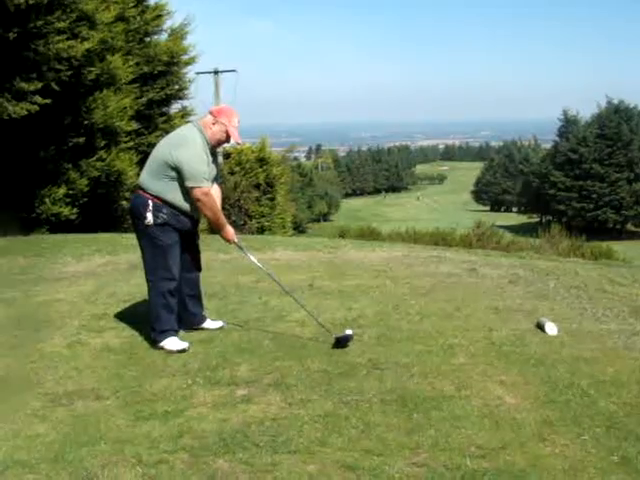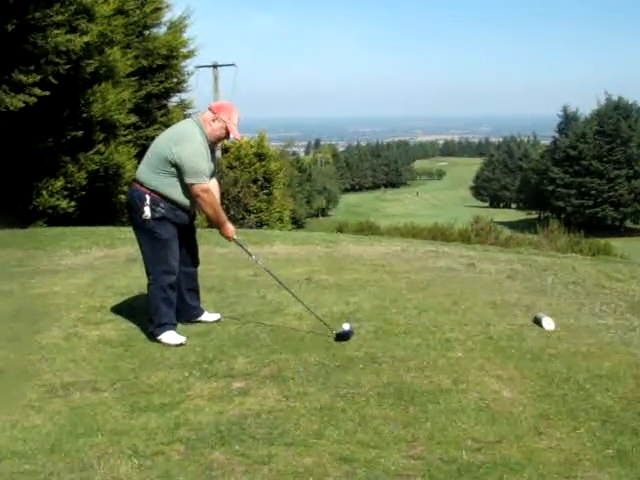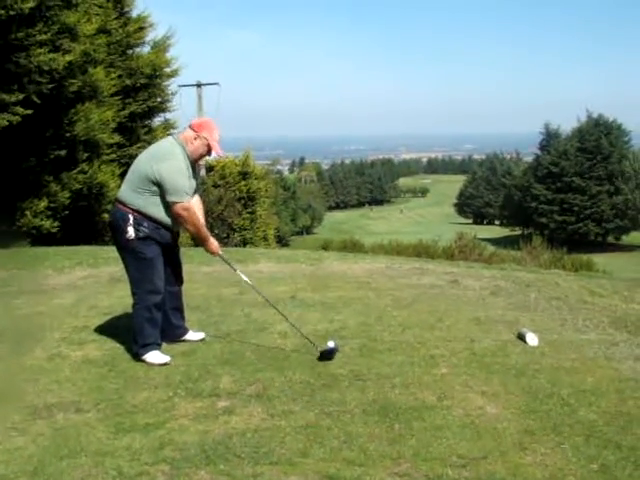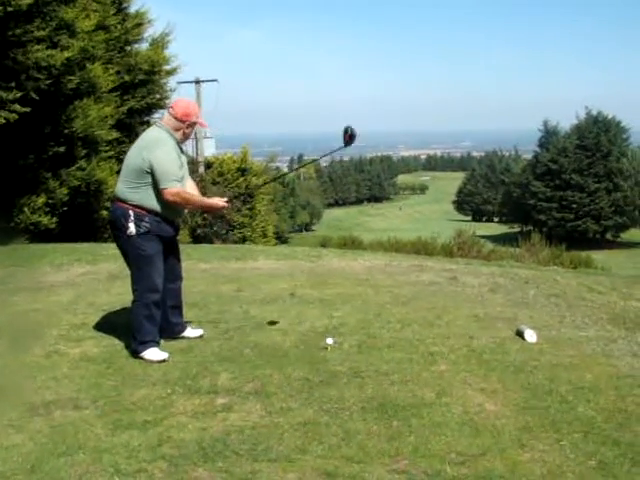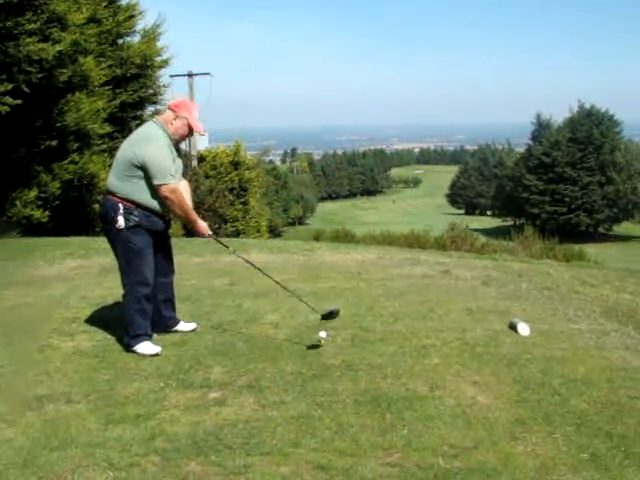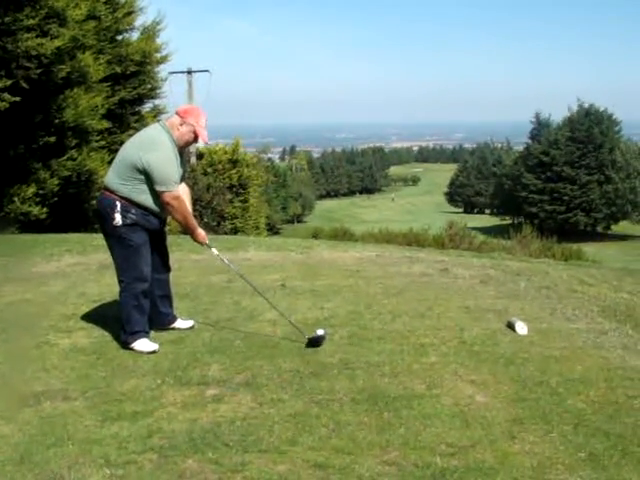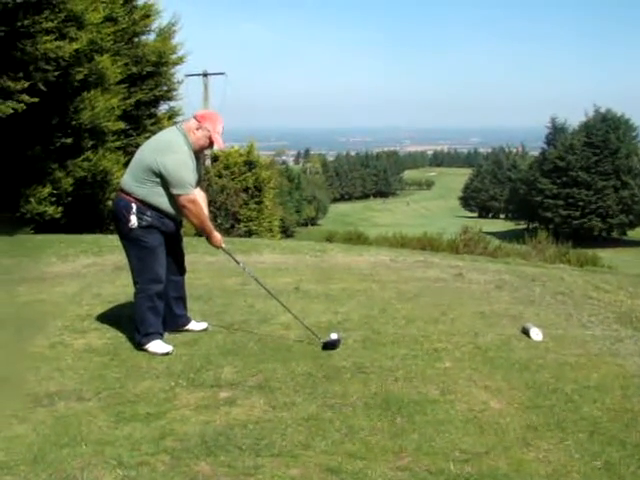
dt=0.7s
person 1, frame 1
left shoulder: (205, 144)
right shoulder: (190, 146)
left elbow: (213, 186)
right elbow: (201, 196)
left wrist: (218, 221)
right wrist: (223, 227)
left hip: (180, 214)
right hip: (156, 213)
left knee: (189, 268)
right knee: (165, 274)
left ankle: (192, 317)
right ankle: (164, 333)
person 1, frame 2
left shoulder: (203, 138)
right shoulder: (191, 142)
left elbow: (211, 181)
right elbow: (201, 192)
left wrist: (218, 218)
right wrist: (223, 224)
left hip: (175, 207)
right hip: (152, 206)
left knee: (187, 261)
right knee: (164, 268)
left ankle: (189, 311)
right ankle: (161, 326)
person 1, frame 3
left shoulder: (185, 156)
right shoulder: (172, 160)
left elbow: (193, 198)
right elbow: (182, 210)
left wrist: (203, 235)
right wrist: (207, 240)
left hip: (159, 226)
right hip: (136, 226)
left knee: (171, 280)
right knee: (150, 288)
left ankle: (174, 330)
right ankle: (146, 346)
person 1, frame 4
left shoulder: (166, 140)
right shoulder: (161, 147)
left elbow: (185, 180)
right elbow: (173, 193)
left wrist: (203, 203)
right wrist: (207, 203)
left hip: (158, 222)
right hip: (137, 222)
left knee: (170, 277)
right knee: (149, 284)
left ankle: (171, 326)
right ankle: (144, 343)
person 1, frame 5
left shoulder: (164, 139)
right shoulder: (154, 142)
left elbow: (179, 182)
right elbow: (168, 192)
left wrist: (190, 215)
right wrist: (194, 222)
left hip: (150, 217)
right hip: (127, 217)
left knee: (163, 271)
right knee: (140, 279)
left ankle: (164, 320)
right ankle: (137, 337)
person 1, frame 6
left shoulder: (173, 143)
right shoulder: (159, 148)
left elbow: (180, 186)
right elbow: (171, 199)
left wrist: (191, 222)
right wrist: (194, 230)
left hip: (146, 213)
right hip: (123, 213)
left knee: (159, 268)
right knee: (137, 275)
left ankle: (162, 318)
right ankle: (134, 334)
person 1, frame 7
left shoulder: (190, 146)
right shoulder: (175, 151)
left elbow: (196, 189)
right elbow: (187, 202)
left wrist: (208, 225)
right wrist: (210, 233)
left hip: (162, 215)
right hip: (138, 215)
left knee: (174, 269)
right knee: (151, 277)
left ankle: (176, 320)
right ankle: (148, 335)
